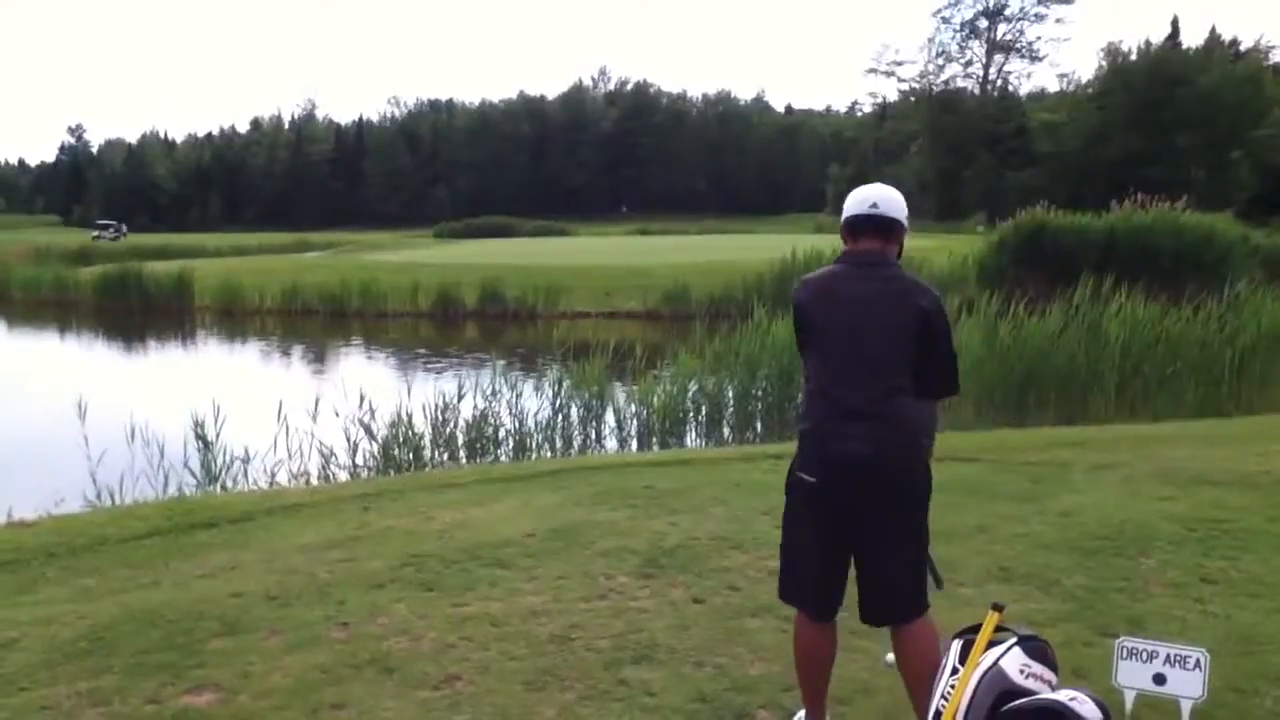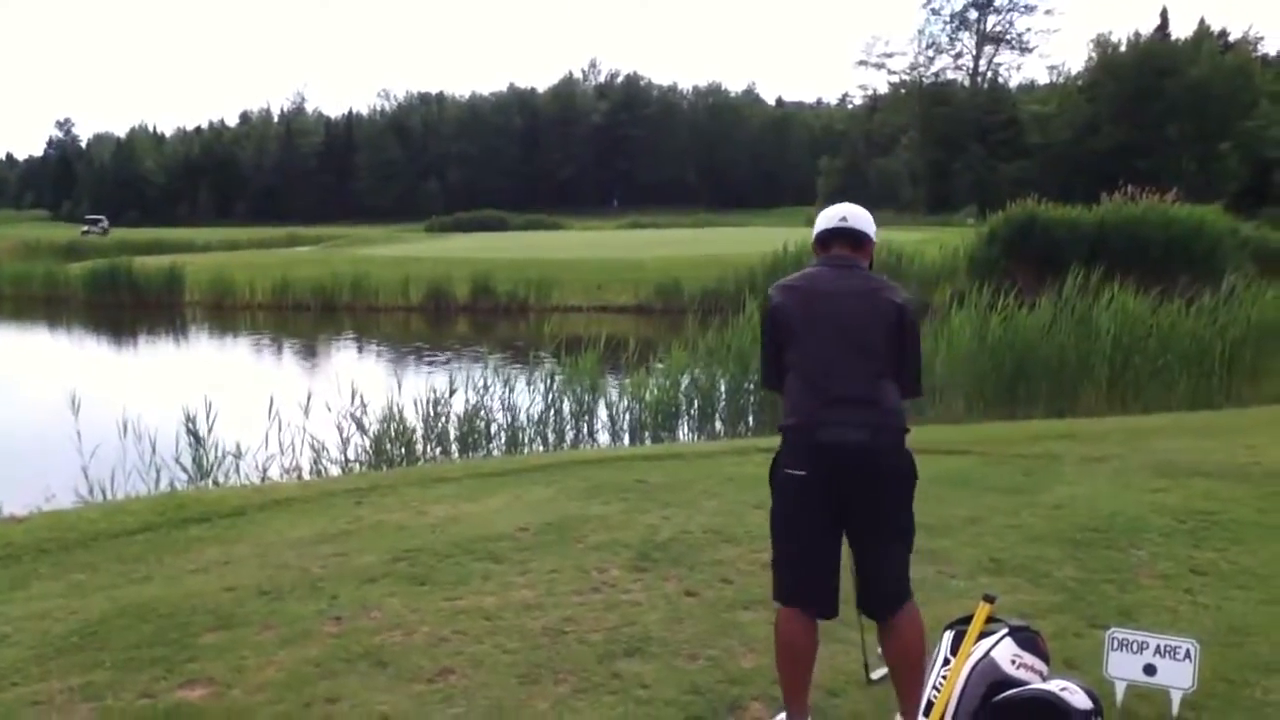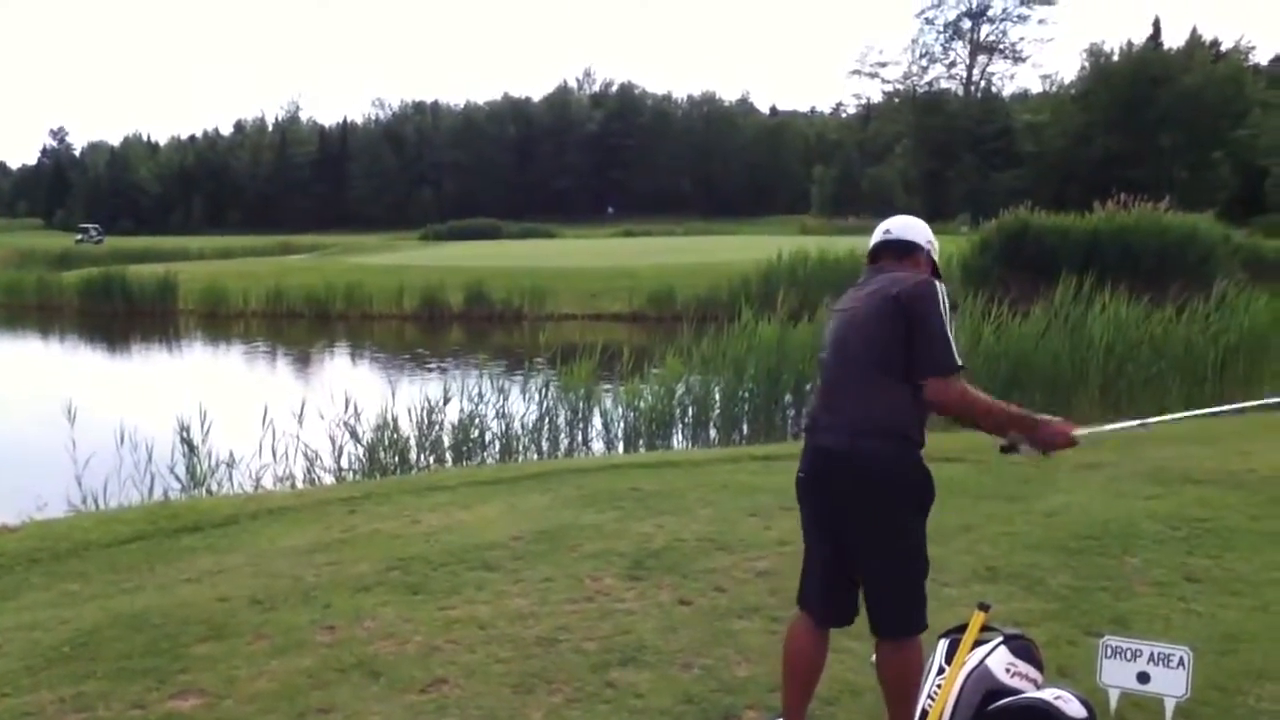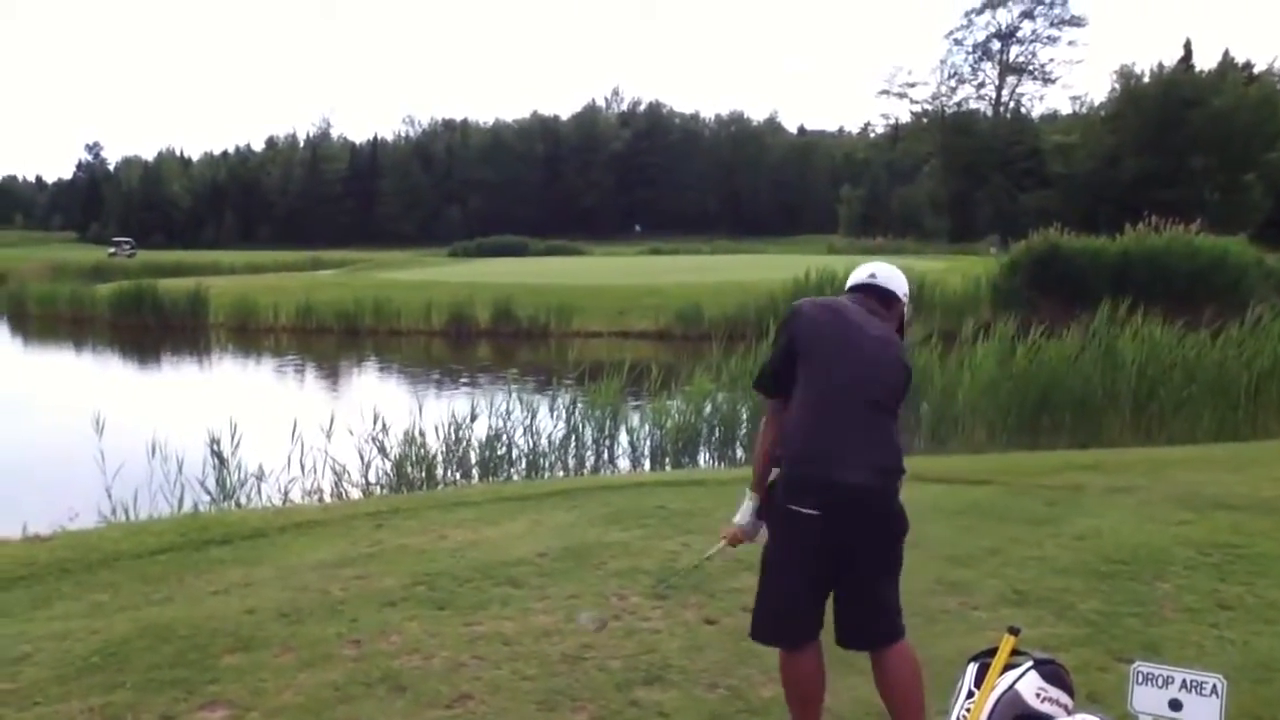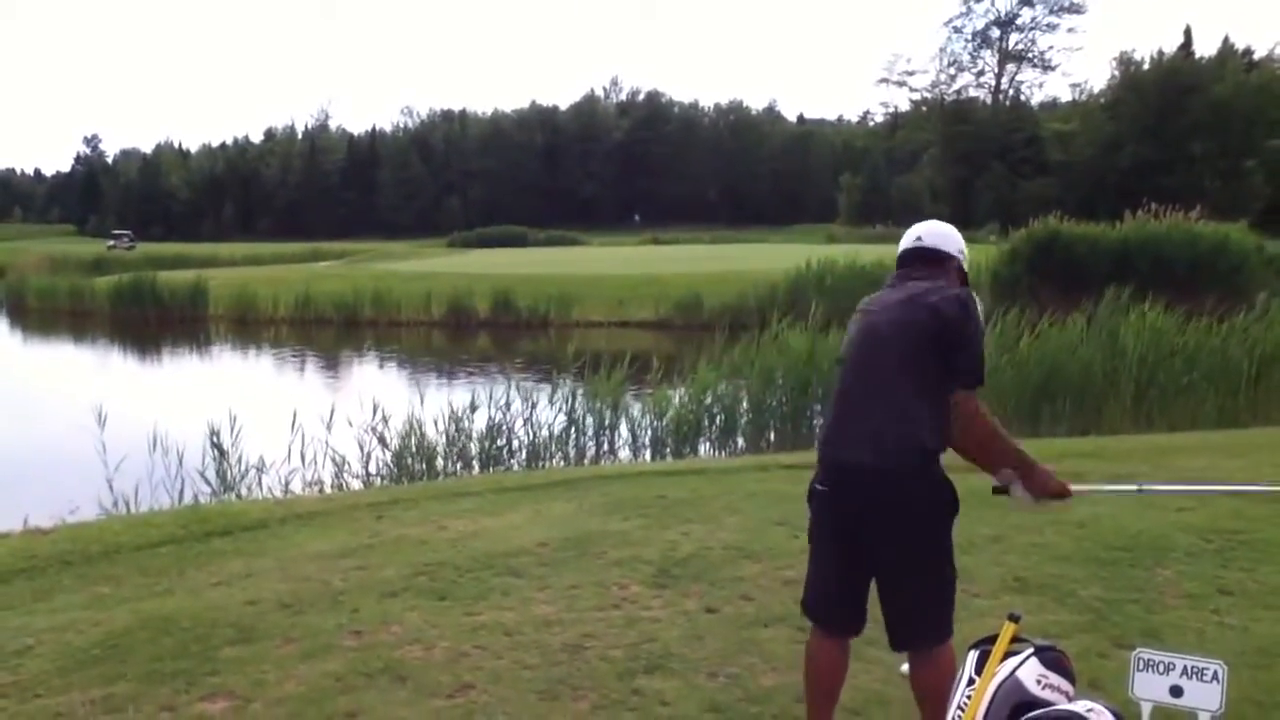
dt=1s
person 1, frame 1
left shoulder: (808, 292)
right shoulder: (922, 300)
right elbow: (933, 399)
left hip: (822, 462)
right hip: (894, 464)
left knee: (814, 605)
right knee: (908, 606)
person 1, frame 2
left shoulder: (782, 296)
right shoulder: (895, 300)
right elbow: (906, 387)
left hip: (807, 454)
right hip: (881, 453)
left knee: (797, 599)
right knee: (894, 596)
person 1, frame 3
left shoulder: (849, 300)
right shoulder: (918, 288)
right elbow: (941, 391)
left wrist: (1001, 427)
right wrist: (1027, 425)
left hip: (820, 461)
right hip: (880, 465)
left knee: (816, 605)
right knee: (896, 620)
person 1, frame 4
left shoulder: (808, 314)
right shoulder: (897, 356)
left elbow: (777, 414)
left wrist: (756, 497)
left hip: (808, 496)
right hip: (876, 502)
left knee: (795, 632)
right knee: (884, 635)
person 1, frame 5
left shoulder: (871, 309)
right shoulder: (952, 303)
right elbow: (966, 416)
left wrist: (998, 467)
right wrist: (1029, 471)
left hip: (836, 479)
right hip: (899, 482)
left knee: (830, 620)
right knee: (925, 631)
